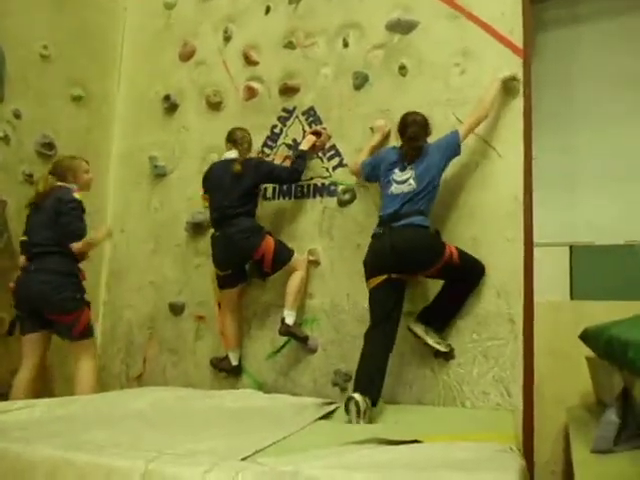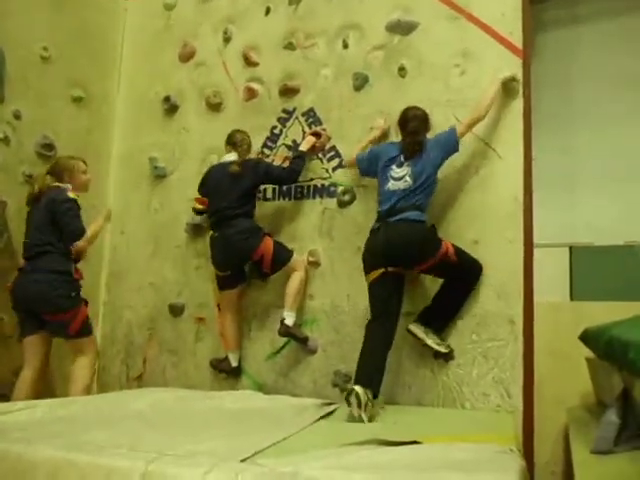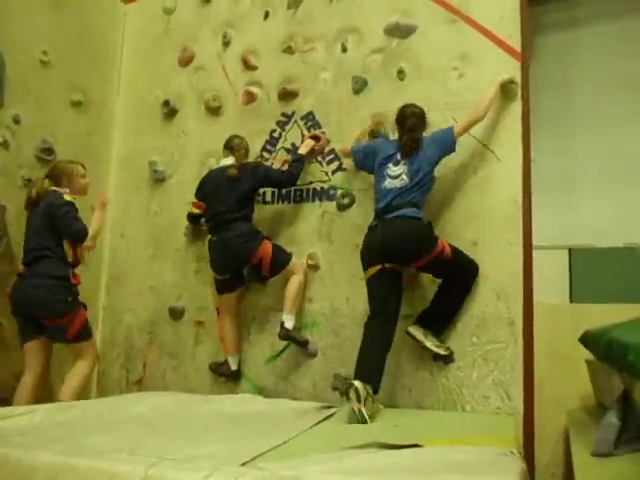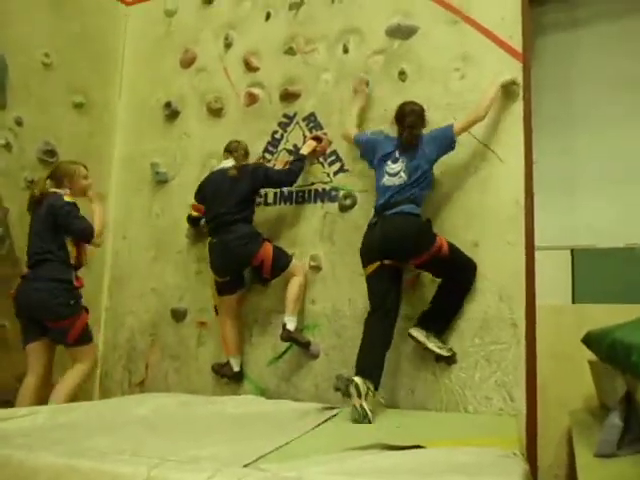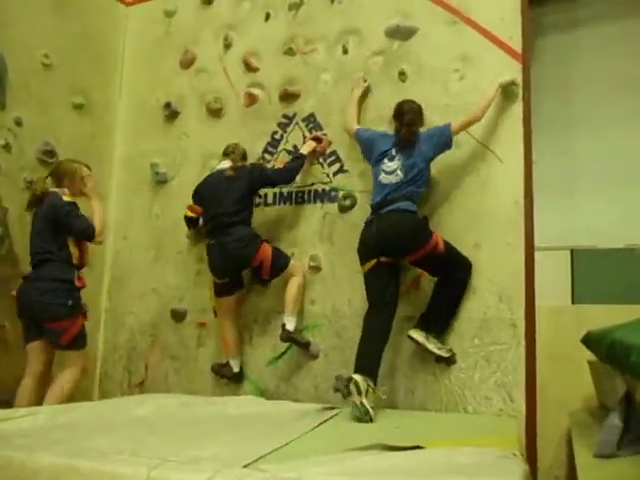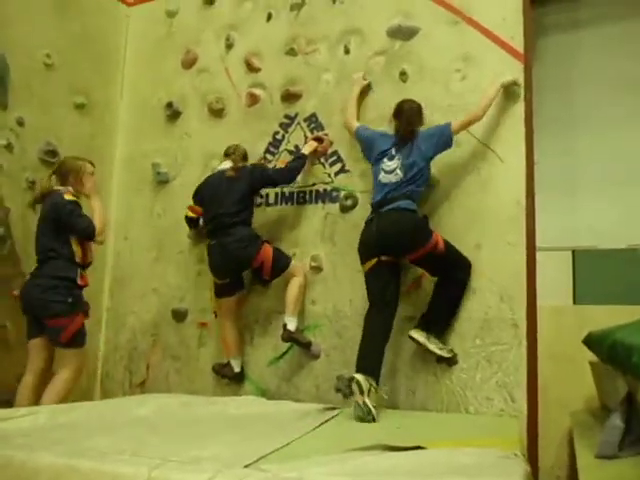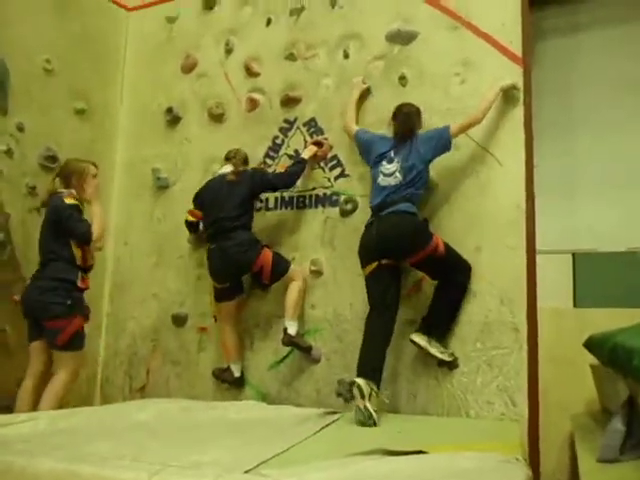
dt=0.1s
person 1, frame 1
left shoulder: (386, 158)
right shoulder: (437, 152)
left elbow: (355, 169)
right elbow: (478, 117)
left wrist: (377, 138)
right wrist: (499, 83)
left hip: (380, 247)
right hip: (415, 240)
left knee: (381, 327)
right knee: (472, 271)
left ankle: (362, 394)
right ankle: (429, 323)
person 1, frame 2
left shoulder: (383, 151)
right shoulder: (435, 147)
left elbow: (351, 162)
right elbow: (478, 116)
left wrist: (375, 140)
right wrist: (499, 83)
left hip: (378, 242)
right hip: (412, 235)
left knee: (381, 319)
right knee: (469, 270)
left ankle: (363, 388)
right ankle: (428, 324)
person 1, frame 3
left shoulder: (379, 149)
right shoulder: (431, 145)
left elbow: (346, 151)
right elbow: (476, 117)
left wrist: (369, 130)
right wrist: (498, 86)
left hip: (375, 239)
right hip: (409, 232)
left knee: (381, 317)
right knee: (465, 270)
left ankle: (362, 384)
right ankle: (427, 327)
person 1, frame 4
left shoulder: (379, 144)
right shoulder: (430, 143)
left elbow: (349, 132)
right elbow: (476, 117)
left wrist: (360, 100)
right wrist: (499, 86)
left hip: (375, 235)
right hip: (408, 228)
left knee: (381, 313)
right knee: (463, 270)
left ankle: (364, 381)
right ankle: (428, 328)
person 1, frame 5
left shoulder: (376, 141)
right shoulder: (427, 141)
left elbow: (350, 124)
right elbow: (474, 117)
left wrist: (358, 93)
right wrist: (498, 87)
left hip: (372, 232)
right hip: (405, 225)
left knee: (379, 309)
right knee: (458, 268)
left ankle: (362, 378)
right ankle: (427, 329)
person 1, frame 6
left shoulder: (377, 141)
right shoulder: (426, 140)
left elbow: (350, 122)
right elbow: (474, 117)
left wrist: (357, 89)
right wrist: (499, 86)
left hip: (373, 231)
right hip: (405, 224)
left knee: (380, 309)
right knee: (458, 269)
left ankle: (364, 377)
right ankle: (428, 329)
person 1, frame 7
left shoulder: (375, 145)
right shoulder: (424, 143)
left elbow: (349, 125)
right elbow: (472, 120)
left wrist: (356, 93)
right wrist: (498, 90)
left hip: (373, 235)
right hip: (405, 227)
left knee: (381, 311)
right knee: (458, 272)
left ankle: (364, 381)
right ankle: (429, 333)
person 2, frame 1
left shoulder: (213, 170)
right shoulder: (255, 166)
right elbow: (292, 174)
right wrist: (304, 148)
left hip: (220, 242)
right hip: (247, 235)
left knee: (228, 306)
right knee: (299, 264)
left ankle: (232, 361)
right ankle: (289, 322)
person 2, frame 2
left shoulder: (211, 174)
right shoulder: (254, 167)
left elbow: (200, 210)
right elbow: (290, 175)
right wrist: (303, 149)
left hip: (220, 244)
right hip: (247, 236)
left knee: (227, 308)
right knee: (299, 265)
left ankle: (232, 362)
right ankle: (288, 322)
person 2, frame 3
left shoulder: (208, 179)
right shoulder: (252, 171)
left elbow: (194, 217)
right elbow: (288, 178)
left wrist: (211, 217)
right wrist: (302, 152)
left hip: (218, 248)
right hip: (245, 239)
left knee: (227, 311)
right knee: (297, 268)
left ankle: (231, 365)
right ankle: (288, 326)
person 2, frame 4
left shoulder: (208, 181)
right shoulder: (251, 172)
left elbow: (194, 219)
right elbow: (287, 177)
left wrist: (205, 224)
right wrist: (304, 152)
left hip: (218, 250)
right hip: (245, 241)
left knee: (227, 313)
right knee: (298, 271)
left ankle: (234, 367)
right ankle: (290, 327)
person 2, frame 5
left shoulder: (205, 183)
right shoulder: (249, 173)
left elbow: (191, 220)
right elbow: (285, 175)
left wrist: (201, 226)
right wrist: (304, 151)
left hip: (217, 251)
right hip: (244, 243)
left knee: (226, 314)
right knee: (296, 272)
left ankle: (233, 367)
right ankle: (289, 327)
person 2, frame 6
left shoulder: (206, 184)
right shoulder: (250, 173)
left elbow: (192, 219)
right elbow: (286, 175)
left wrist: (201, 228)
right wrist: (305, 152)
left hip: (217, 252)
right hip: (244, 243)
left knee: (227, 314)
right knee: (297, 272)
left ankle: (234, 368)
right ankle: (291, 327)
person 2, frame 7
left shoulder: (206, 188)
right shoulder: (250, 177)
left elbow: (191, 223)
right elbow: (286, 180)
left wrist: (200, 233)
right wrist: (305, 156)
left hip: (217, 256)
right hip: (244, 248)
left knee: (226, 318)
right knee: (297, 276)
left ankle: (234, 372)
right ankle: (291, 332)
person 3, frame 1
left shoulder: (38, 204)
right shoulder: (68, 197)
left elbow: (24, 254)
right elbow: (77, 245)
left wrist: (20, 289)
right wrist: (100, 236)
left hip: (28, 284)
right hip: (57, 284)
left knee: (30, 364)
right knee: (86, 355)
person 3, frame 2
left shoulder: (41, 202)
right shoulder: (63, 197)
right elbow: (80, 243)
right wrist: (101, 221)
left hip: (27, 285)
right hip: (53, 284)
left knee: (33, 365)
right knee: (87, 352)
person 3, frame 3
left shoulder: (39, 206)
right shoulder: (60, 201)
right elbow: (86, 242)
right wrist: (99, 210)
left hip: (25, 290)
right hip: (51, 290)
left knee: (34, 370)
right knee: (87, 356)
person 3, frame 4
left shoulder: (45, 206)
right shoulder: (60, 202)
right elbow: (95, 237)
right wrist: (96, 203)
left hip: (31, 292)
right hip: (53, 293)
left knee: (37, 372)
right knee: (86, 360)
person 3, frame 5
left shoulder: (46, 205)
right shoulder: (60, 202)
right elbow: (96, 235)
right wrist: (94, 199)
left hip: (32, 292)
right hip: (54, 294)
left knee: (35, 371)
right knee: (75, 367)
person 3, frame 6
left shoulder: (55, 203)
right shoulder: (63, 200)
right elbow: (98, 235)
left wrist: (76, 296)
right wrist: (94, 197)
left hip: (40, 290)
right hip: (57, 292)
left knee: (36, 369)
right knee: (71, 367)
person 3, frame 7
left shoulder: (60, 206)
right shoulder: (64, 203)
right elbow: (96, 241)
left wrist: (77, 299)
right wrist: (95, 203)
left hip: (41, 293)
right hip: (57, 295)
left knee: (37, 372)
right knee: (68, 370)
